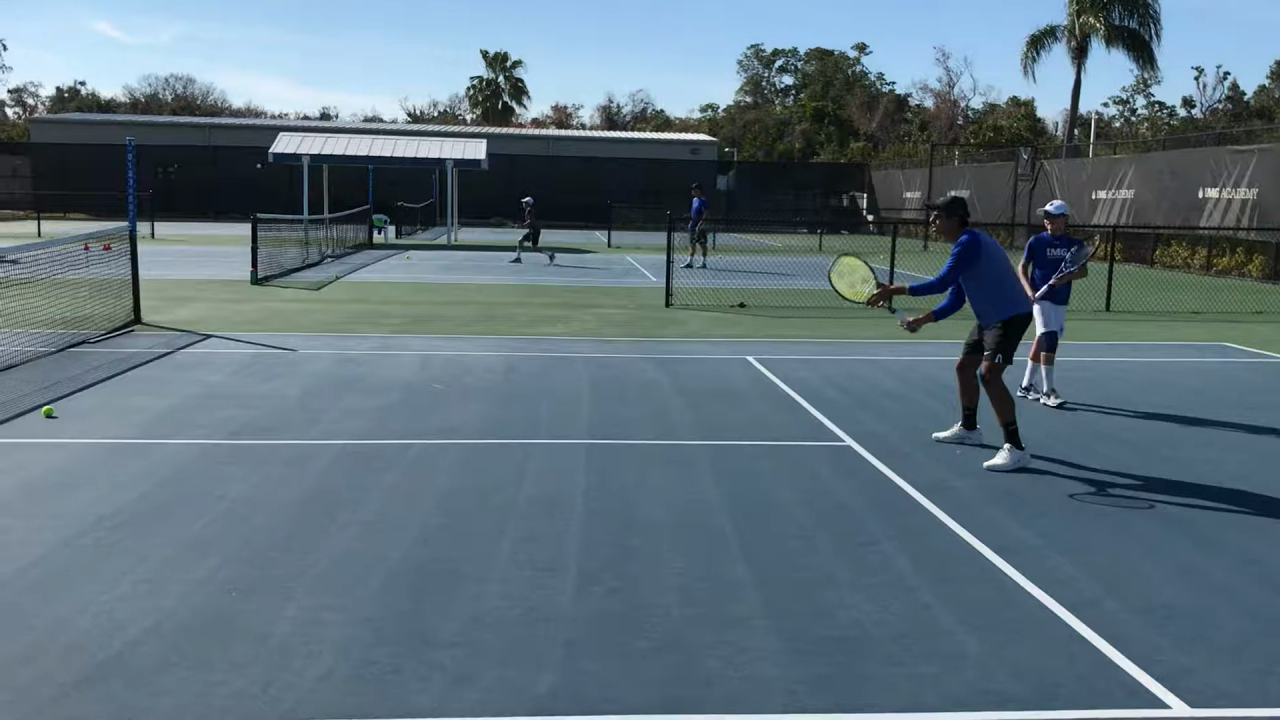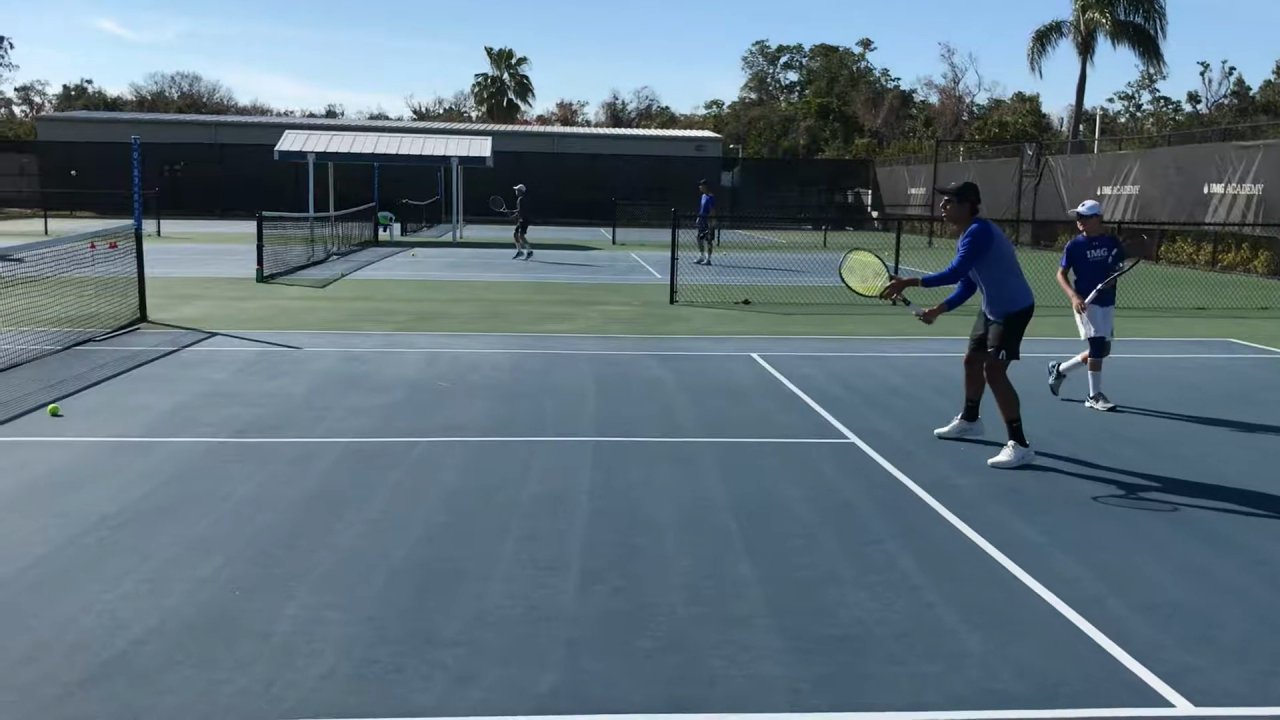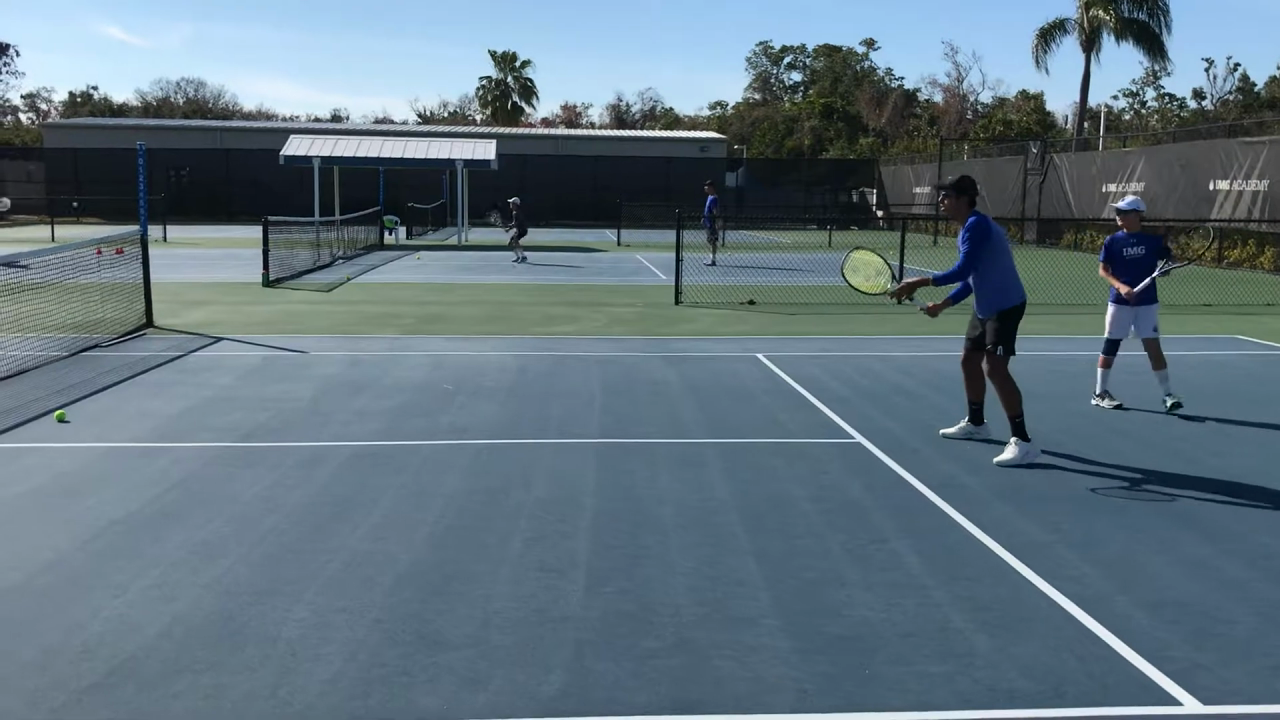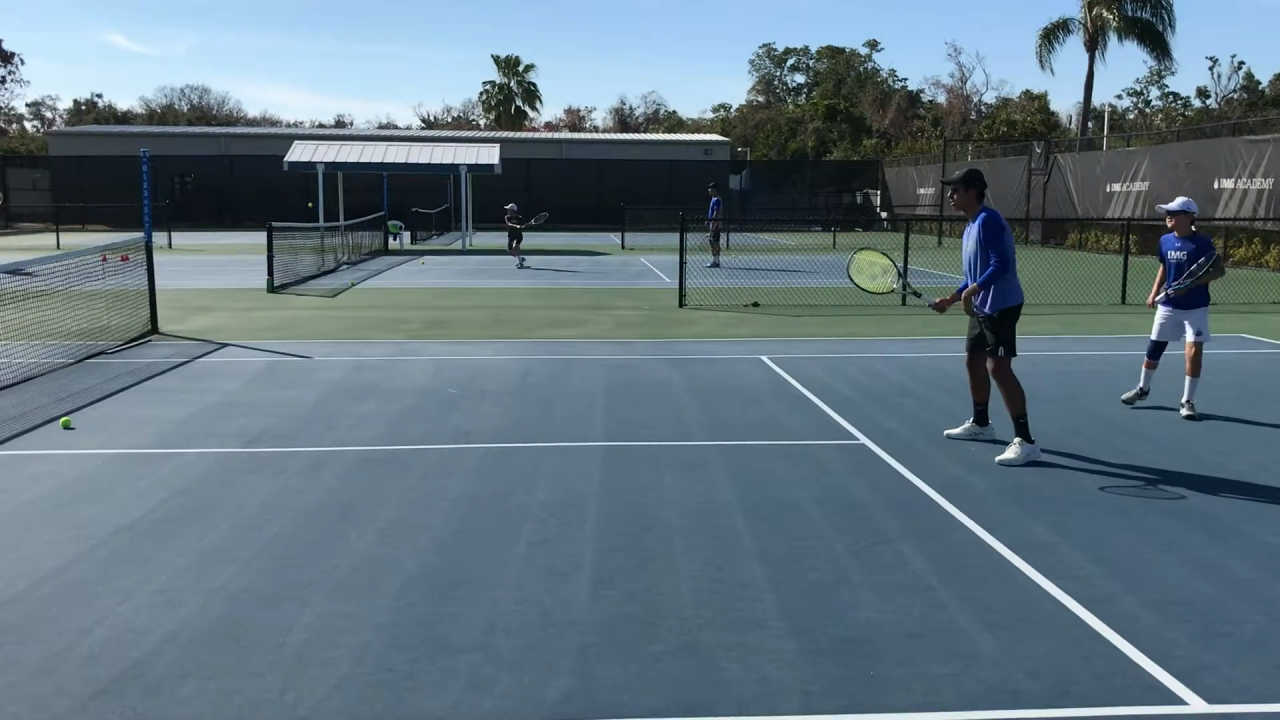
dt=0.3s
person 1, frame 1
left shoulder: (969, 242)
right shoulder: (961, 246)
left elbow: (941, 283)
right elbow: (956, 299)
left wrist: (897, 290)
right wrist: (924, 319)
left hip: (1011, 316)
right hip: (990, 317)
left knee: (989, 374)
right knee: (965, 366)
left ankle: (1015, 448)
right ankle: (968, 428)
person 1, frame 2
left shoulder: (979, 232)
right shoulder: (967, 237)
left elbow: (954, 273)
right elbow: (966, 286)
left wrist: (910, 282)
right wrist: (938, 309)
left hip: (1013, 310)
right hip: (992, 310)
left knee: (994, 371)
right knee: (972, 361)
left ankle: (1020, 445)
right ankle: (969, 420)
person 1, frame 3
left shoulder: (977, 225)
right shoulder: (967, 228)
left elbow: (963, 270)
right elbow: (967, 278)
left wrist: (920, 283)
right wrist: (943, 304)
left hip: (1004, 305)
right hip: (985, 307)
left knee: (995, 369)
right knee: (969, 360)
left ankle: (1023, 441)
right ankle: (976, 422)
person 1, frame 4
left shoulder: (988, 221)
right shoulder: (971, 226)
left elbow: (1000, 266)
left wrist: (971, 291)
right wrist: (953, 297)
left hip: (1002, 307)
right hip: (983, 307)
left knee: (998, 368)
right knee: (974, 361)
left ankle: (1025, 441)
right ankle: (980, 423)
person 2, frame 1
left shoulder: (1075, 244)
right shoulder: (1036, 241)
left elbow: (1083, 272)
right elbow: (1022, 267)
left wrist: (1069, 277)
right wrist: (1028, 289)
left hip: (1061, 301)
right hip: (1042, 299)
left knee: (1042, 342)
right knee: (1051, 339)
person 2, frame 2
left shoulder: (1113, 242)
right shoulder: (1074, 245)
right elbow: (1061, 274)
right wrist: (1074, 296)
left hip: (1106, 303)
right hip: (1085, 303)
left knee: (1101, 349)
right knee: (1097, 346)
person 2, frame 3
left shoulder: (1154, 240)
right shoulder: (1112, 241)
left elbow: (1169, 261)
right elbow: (1103, 270)
right wrist: (1120, 286)
left hip: (1148, 303)
right hip: (1120, 302)
left knee: (1153, 347)
right knee: (1110, 347)
person 2, frame 4
left shoulder: (1201, 243)
right shoulder: (1165, 241)
left elbow: (1219, 270)
left wrist: (1195, 283)
right wrist: (1154, 292)
left hip: (1196, 307)
right hip: (1168, 305)
left knee: (1194, 351)
right knee: (1154, 348)
